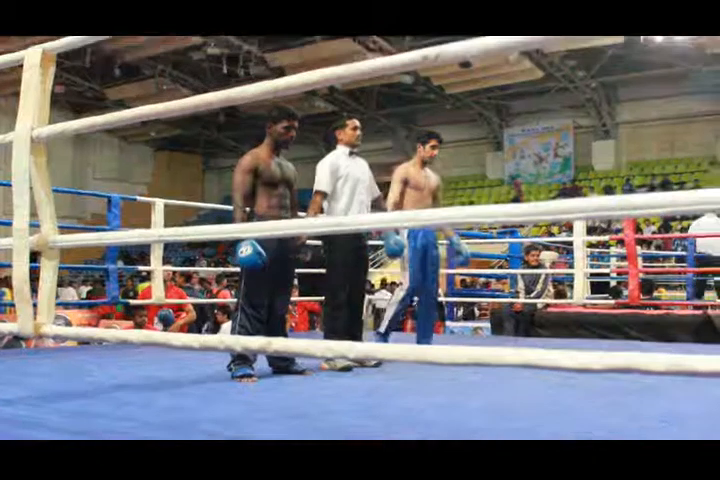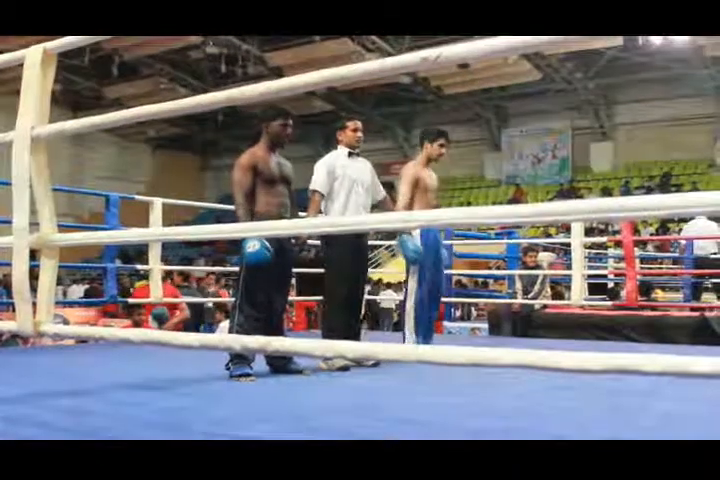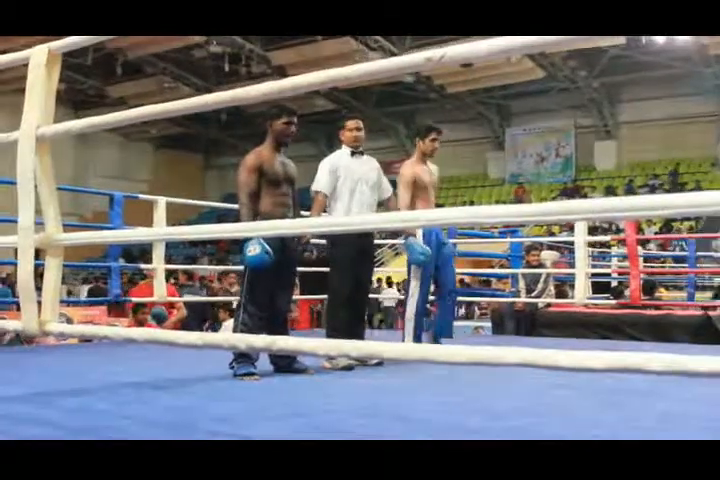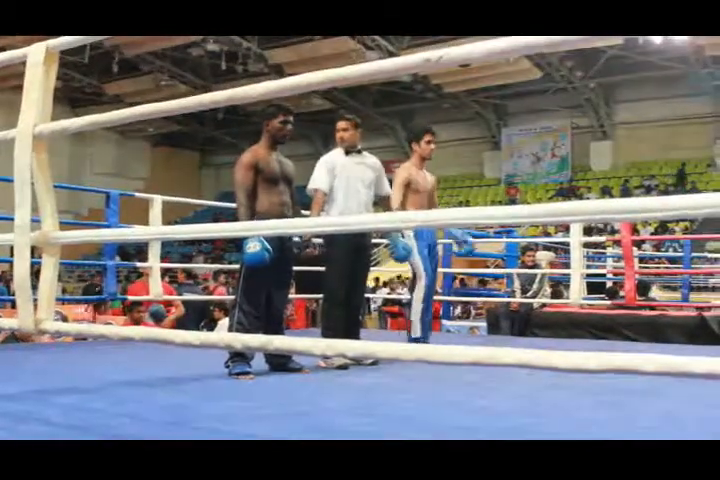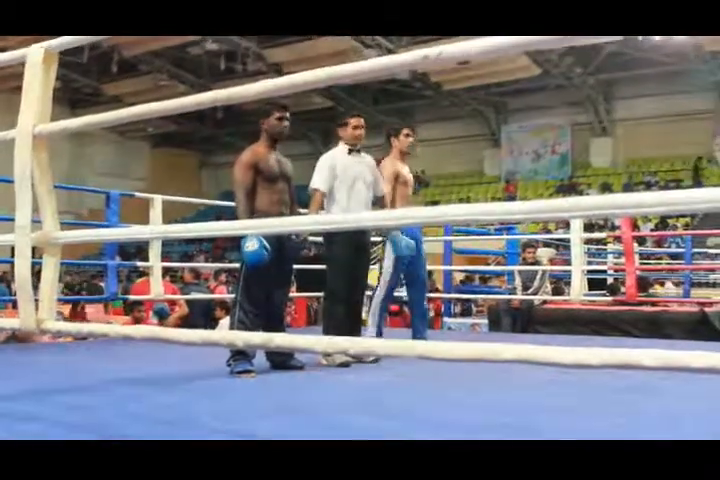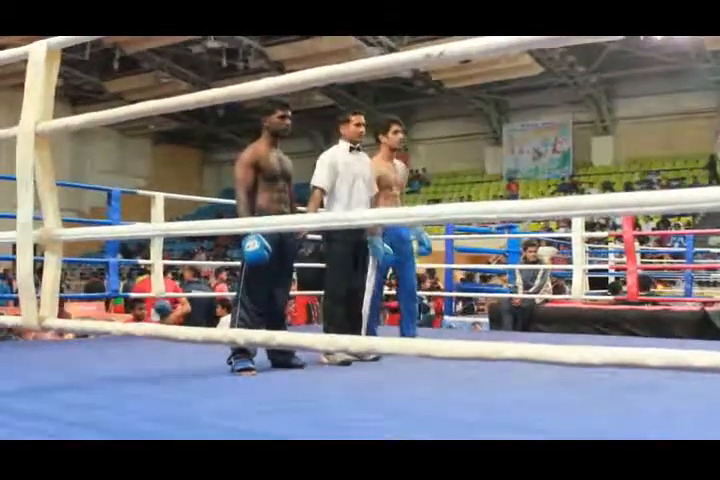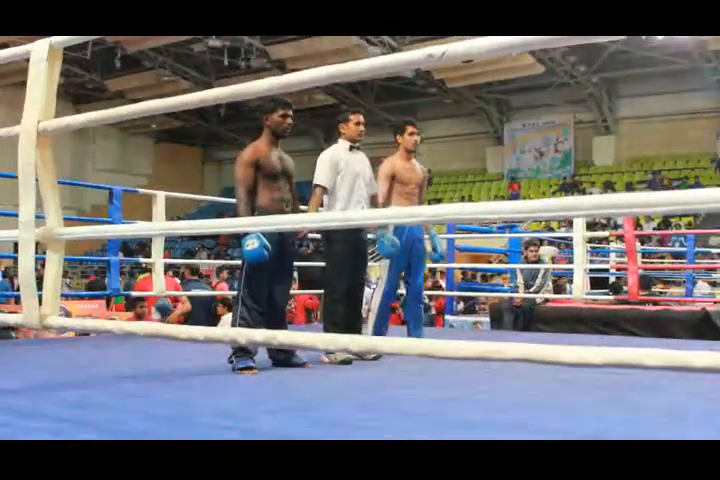
dt=0.5s
person 1, frame 1
left shoulder: (289, 168)
right shoulder: (251, 160)
right elbow: (239, 200)
left wrist: (299, 237)
right wrist: (244, 236)
left hip: (285, 236)
right hip: (261, 235)
left knee: (280, 303)
right knee: (252, 301)
left ankle: (281, 358)
right ankle: (241, 362)
person 1, frame 2
left shoulder: (286, 165)
right shoulder: (249, 159)
right elbow: (241, 199)
right wrist: (249, 233)
left hip: (284, 235)
right hip: (261, 233)
left knee: (278, 301)
right knee: (250, 300)
left ankle: (279, 358)
right ankle: (239, 361)
person 1, frame 3
left shoulder: (290, 165)
right shoulder: (254, 159)
right elbow: (245, 199)
right wrist: (250, 235)
left hip: (287, 235)
left knee: (281, 301)
right knee: (254, 300)
left ankle: (283, 357)
right ankle: (243, 360)
person 1, frame 4
left shoulder: (287, 163)
right shoulder: (251, 157)
right elbow: (242, 198)
left hip: (285, 234)
left knee: (278, 300)
right knee: (250, 298)
left ankle: (278, 356)
right ankle: (238, 358)
person 1, frame 5
left shoulder: (285, 162)
right shoulder: (250, 156)
right elbow: (241, 196)
right wrist: (247, 231)
left hip: (285, 232)
left knee: (278, 297)
right knee: (250, 296)
left ankle: (279, 354)
right ankle: (240, 357)
person 1, frame 6
left shoulder: (286, 160)
right shoulder: (251, 155)
right elbow: (243, 195)
left wrist: (298, 230)
right wrist: (249, 230)
left hip: (285, 230)
left knee: (279, 296)
right knee: (252, 295)
left ankle: (280, 352)
right ankle: (241, 355)
person 1, frame 7
left shoulder: (287, 159)
right shoulder: (251, 153)
right elbow: (242, 194)
right wrist: (248, 230)
left hip: (286, 229)
left knee: (279, 295)
right knee: (252, 294)
left ankle: (281, 351)
right ankle: (242, 353)
person 2, frame 1
left shoulder: (363, 164)
right shoulder: (331, 161)
left elbow: (376, 197)
right elbow: (319, 196)
left hip: (360, 234)
right hip: (339, 234)
left knee: (357, 293)
right knee: (337, 293)
person 2, frame 2
left shoulder: (366, 166)
right shoulder: (329, 161)
left elbow: (381, 198)
right elbow: (317, 196)
left hip: (360, 234)
right hip: (338, 234)
left knee: (356, 293)
right knee: (336, 292)
person 2, frame 3
left shoulder: (373, 164)
right shoulder: (333, 161)
left elbow: (387, 197)
right elbow: (321, 196)
left hip: (366, 234)
right hip: (342, 232)
left knee: (361, 292)
right knee: (340, 292)
person 2, frame 4
left shoulder: (373, 163)
right shoulder: (329, 160)
left elbow: (384, 196)
right elbow: (319, 194)
left hip: (363, 233)
right hip: (338, 232)
left knee: (356, 292)
right knee: (334, 291)
person 2, frame 5
left shoulder: (369, 162)
right shoulder: (330, 159)
left elbow: (379, 195)
right elbow: (318, 194)
left hip: (362, 231)
right hip: (339, 231)
left knee: (357, 289)
right knee: (336, 289)
person 2, frame 6
left shoulder: (365, 159)
right shoulder: (332, 156)
right elbow: (318, 191)
left wrist: (375, 231)
left hip: (360, 230)
right hip: (339, 229)
left knee: (357, 288)
right knee: (337, 288)
right ankle: (332, 347)
person 2, frame 7
left shoulder: (363, 158)
right shoulder: (331, 155)
left elbow: (371, 194)
right elbow: (319, 190)
left hip: (359, 229)
right hip: (338, 228)
left knee: (356, 287)
right knee: (336, 287)
person 3, frame 1
left shoulder: (434, 178)
right shoulder: (404, 171)
right elbow: (392, 203)
left wrist: (455, 240)
right wrist: (390, 233)
left hip: (429, 233)
right hip: (411, 231)
left knee: (430, 291)
right knee: (411, 285)
left ankle: (424, 342)
right ankle: (382, 332)
person 3, frame 2
left shoulder: (433, 176)
right shoulder: (412, 170)
right elbow: (402, 205)
left wrist: (440, 247)
right wrist: (405, 236)
left hip: (433, 233)
right hip: (418, 232)
left knee: (435, 291)
right knee: (416, 289)
left ankle: (423, 341)
right ankle: (411, 343)
person 3, frame 3
left shoulder: (433, 169)
right shoulder: (409, 170)
right elbow: (404, 208)
left wrist: (441, 233)
right wrist: (411, 239)
left hip: (437, 230)
right hip: (420, 232)
left knee: (447, 287)
right knee: (418, 289)
left ankle: (436, 337)
right ankle: (411, 343)
person 3, frame 4
left shoulder: (431, 178)
right shoulder: (404, 172)
right elbow: (394, 206)
left wrist: (455, 233)
left hip: (429, 232)
right hip: (412, 231)
left knee: (428, 284)
right knee: (424, 280)
left ankle: (422, 339)
right ankle: (416, 336)
person 3, frame 5
left shoulder: (406, 169)
right shoulder: (389, 165)
right elbow: (386, 201)
right wrist: (394, 233)
left hip: (413, 227)
right hip: (399, 228)
left knee: (419, 283)
right knee: (388, 282)
left ankle: (420, 335)
right ankle: (372, 334)
person 3, frame 6
left shoulder: (402, 168)
right shoulder: (374, 167)
left wrist: (417, 230)
left hip: (402, 228)
right hip: (382, 229)
left knee: (408, 284)
right knee: (374, 285)
left ankle: (408, 335)
right ankle: (367, 336)
person 3, frame 7
left shoulder: (421, 171)
right shoulder: (389, 165)
right elbow: (379, 200)
left wrist: (432, 234)
right wrist: (382, 232)
left hip: (416, 227)
right hip: (397, 225)
left knee: (417, 285)
right knee: (388, 284)
left ankle: (415, 335)
right ankle: (374, 335)
